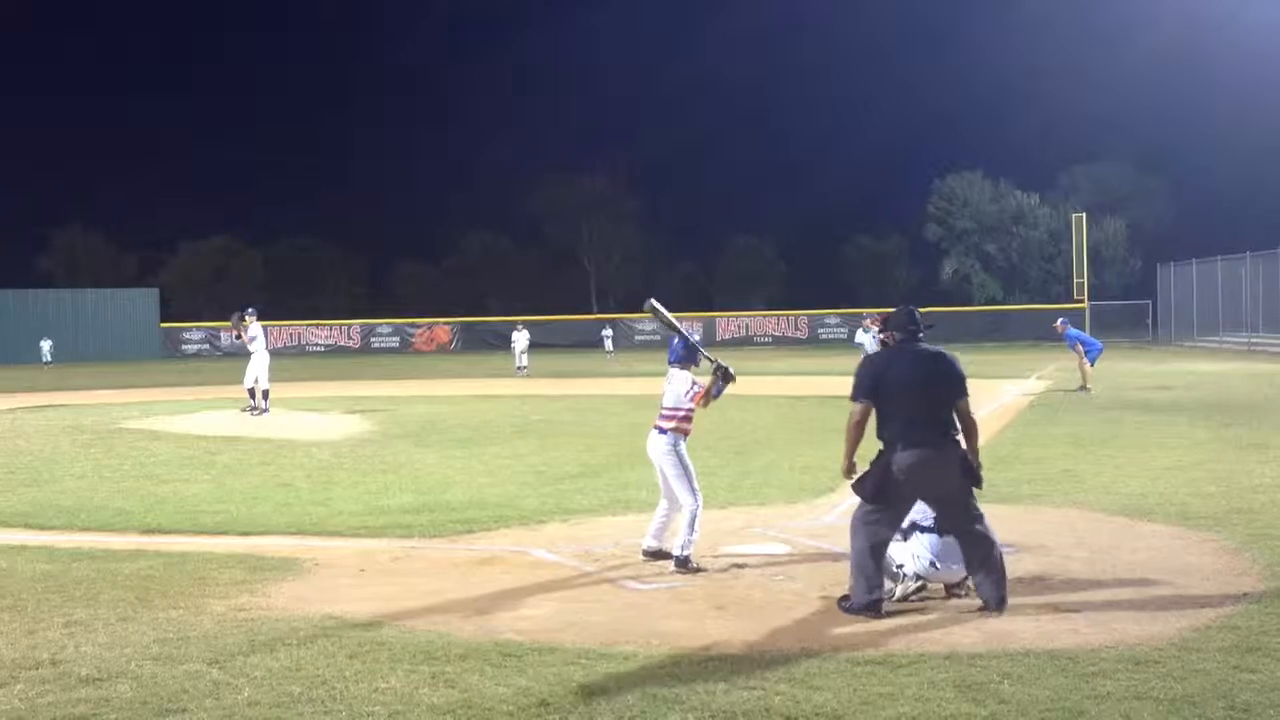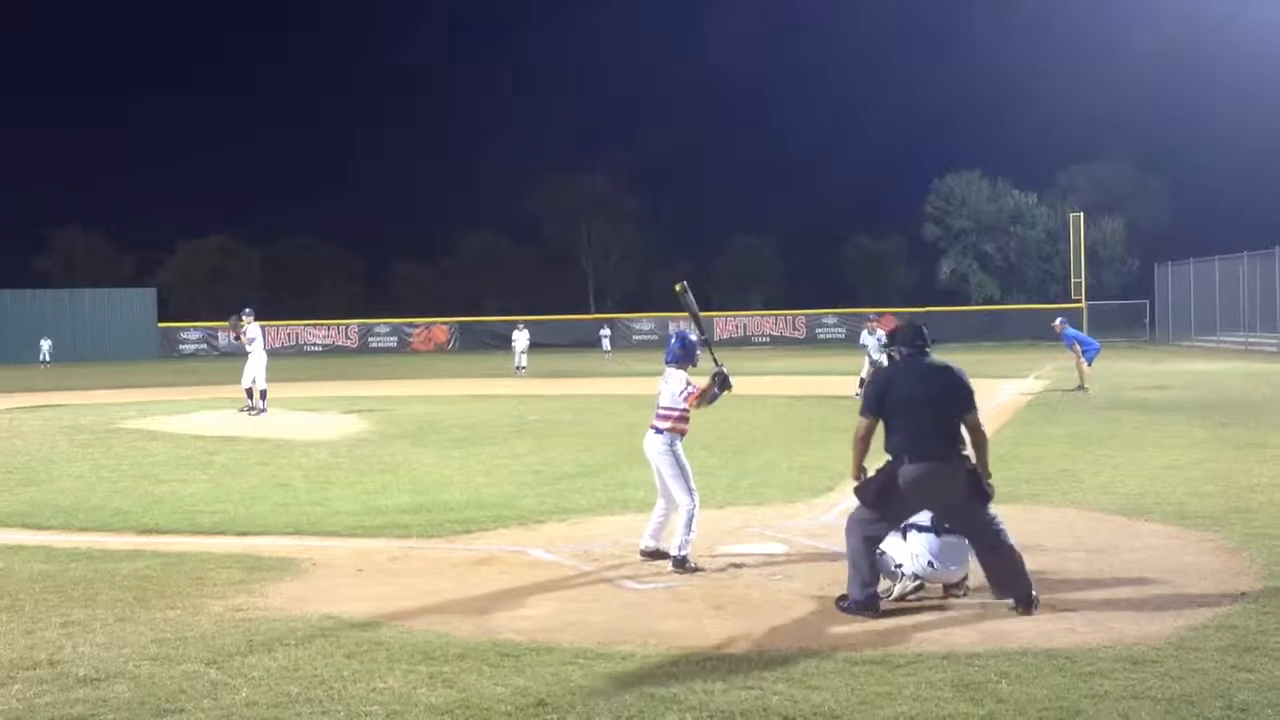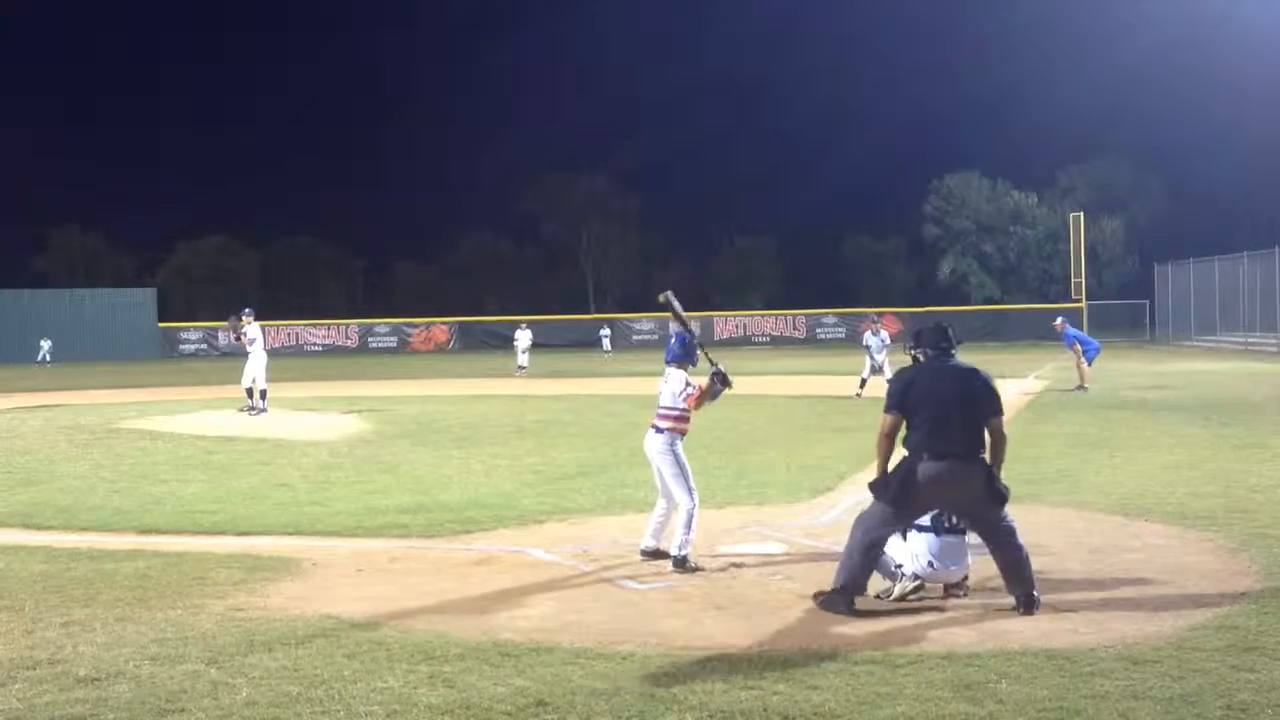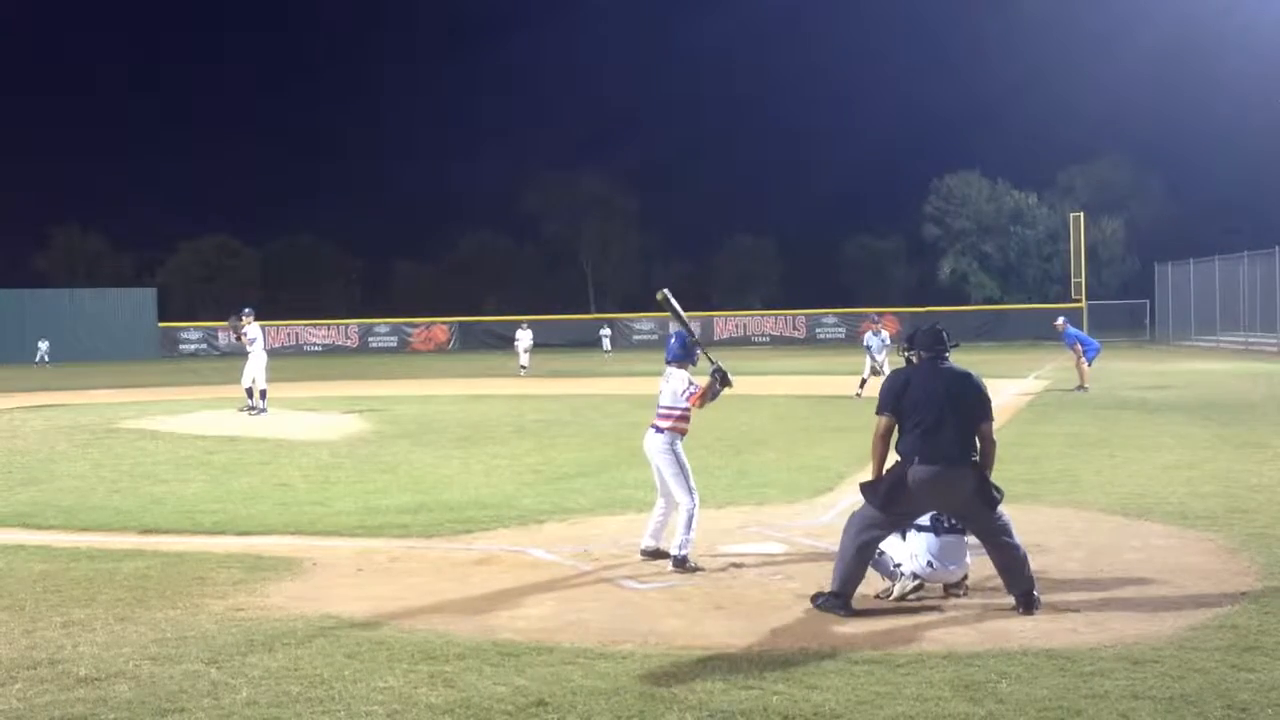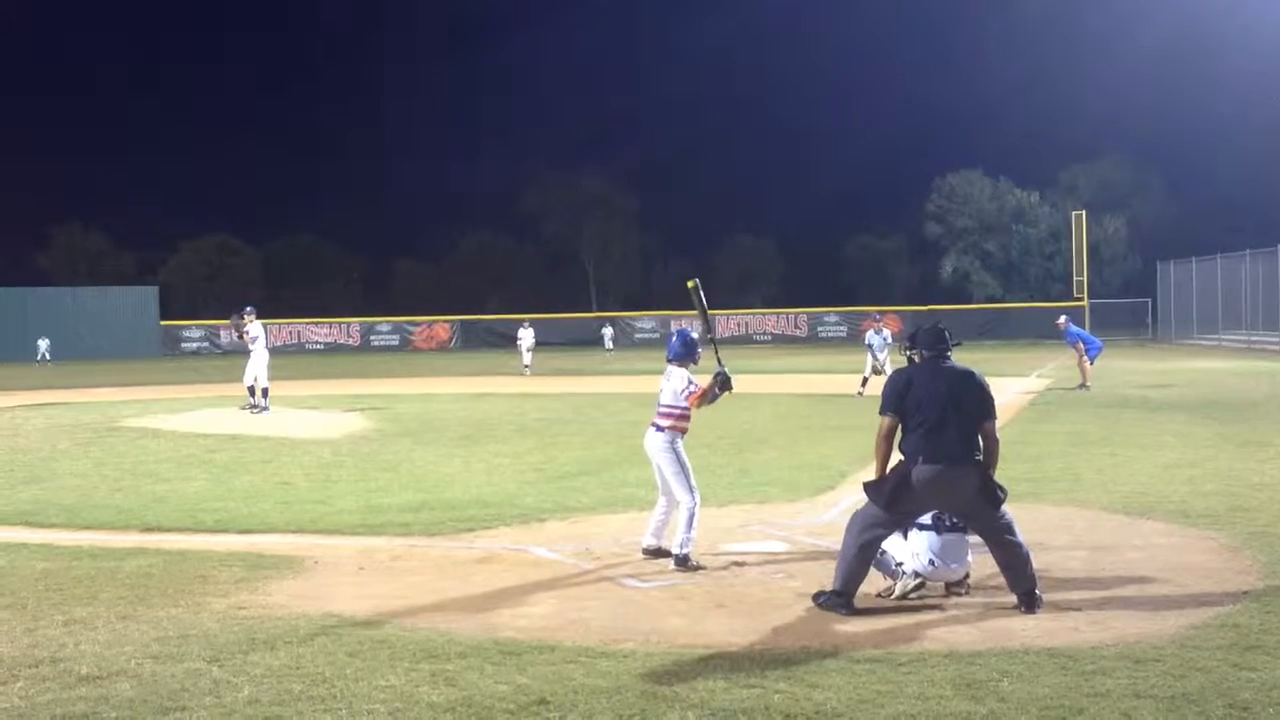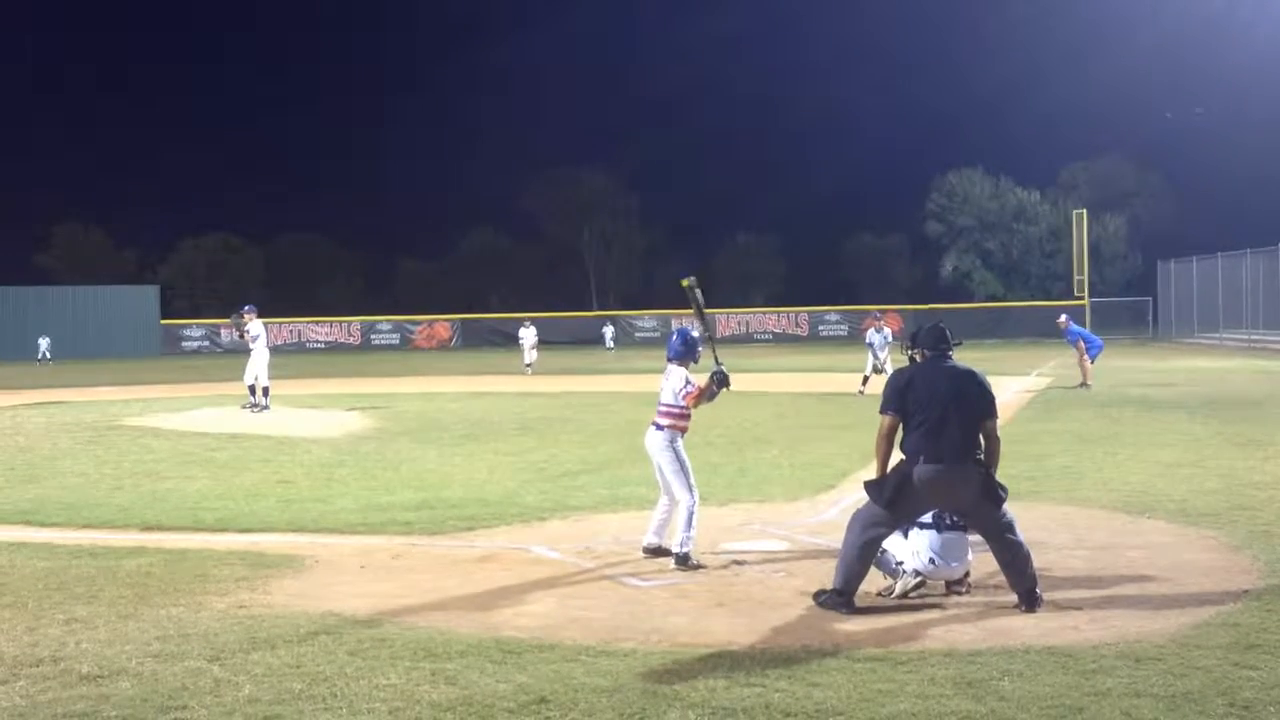
dt=0.3s
person 1, frame 1
left shoulder: (876, 363)
right shoulder: (944, 361)
left elbow: (858, 417)
right elbow: (965, 416)
left wrist: (847, 458)
right wrist: (973, 455)
left hip: (901, 461)
right hip: (945, 458)
left knee: (868, 527)
right knee: (970, 525)
left ankle: (865, 600)
right ankle: (996, 596)
person 1, frame 2
left shoulder: (883, 378)
right shoulder: (952, 375)
left elbow: (863, 432)
right elbow: (975, 428)
left wrist: (857, 466)
right wrist: (982, 466)
left hip: (907, 472)
right hip: (953, 471)
left knee: (861, 527)
right knee: (988, 532)
left ankle: (862, 598)
right ankle: (1023, 596)
person 1, frame 3
left shoulder: (907, 378)
right shoulder: (979, 379)
left elbow: (888, 431)
right elbow: (998, 434)
left wrist: (881, 474)
right wrist: (993, 474)
left hip: (923, 471)
right hip: (970, 472)
left knee: (871, 527)
right knee: (1001, 531)
left ankle: (842, 594)
right ankle: (1027, 596)
person 1, frame 4
left shoulder: (900, 379)
right shoulder: (971, 382)
left elbow: (882, 433)
right elbow: (987, 439)
left wrist: (877, 478)
right wrist: (983, 479)
left hip: (915, 475)
right hip: (962, 475)
left knee: (862, 528)
right knee: (997, 532)
left ankle: (838, 597)
right ankle: (1026, 596)
person 1, frame 5
left shoulder: (902, 379)
right shoulder: (974, 380)
left elbow: (886, 434)
right elbow: (990, 438)
left wrist: (879, 478)
right wrist: (986, 479)
left hip: (918, 474)
right hip: (965, 474)
left knee: (864, 527)
right knee: (1001, 531)
left ankle: (840, 596)
right ankle: (1029, 595)
person 1, frame 6
left shoulder: (903, 378)
right shoulder: (975, 380)
left elbow: (887, 432)
right elbow: (992, 437)
left wrist: (881, 478)
right wrist: (988, 478)
left hip: (919, 473)
right hip: (967, 474)
left knee: (865, 526)
right knee: (1002, 530)
left ankle: (841, 594)
right ankle: (1029, 594)
person 2, frame 1
left shoulder: (676, 375)
right shoulder: (682, 376)
left elbow: (703, 397)
right elbow: (703, 401)
left wrist: (721, 381)
right wrist: (715, 377)
left hip: (659, 440)
right hip: (669, 443)
left knee: (671, 499)
right knee: (692, 501)
left ankle: (651, 547)
right ankle: (682, 558)
person 2, frame 2
left shoulder: (672, 374)
right shoulder: (678, 376)
left elbow: (701, 400)
right elbow: (697, 402)
left wrist: (719, 388)
right wrist: (713, 380)
left hip: (656, 440)
right hip: (666, 442)
left knee: (668, 498)
right knee: (689, 500)
left ankle: (649, 547)
right ankle: (679, 557)
person 2, frame 3
left shoulder: (673, 374)
right shoulder: (678, 376)
left elbow: (702, 398)
right elbow: (696, 403)
left wrist: (720, 385)
right wrist: (712, 380)
left hip: (657, 439)
right hip: (666, 442)
left knee: (668, 497)
right knee: (688, 500)
left ankle: (650, 546)
right ankle: (679, 557)
person 2, frame 4
left shoulder: (672, 374)
right shoulder: (680, 376)
left elbow: (701, 398)
right elbow: (699, 402)
left wrist: (719, 385)
right wrist: (713, 379)
left hip: (656, 439)
right hip: (666, 442)
left knee: (668, 497)
right knee: (689, 500)
left ankle: (649, 546)
right ankle: (679, 557)
person 2, frame 5
left shoulder: (673, 372)
right shoulder: (681, 375)
left elbow: (700, 400)
right elbow: (697, 402)
left wrist: (719, 388)
right wrist: (715, 380)
left hip: (656, 437)
right hip: (667, 440)
left knee: (669, 496)
right knee: (689, 498)
left ankle: (651, 544)
right ankle: (681, 555)
person 2, frame 6
left shoulder: (673, 371)
right shoulder: (679, 374)
left elbow: (700, 398)
right elbow: (694, 402)
left wrist: (717, 386)
right wrist: (711, 380)
left hip: (657, 436)
right hip: (667, 439)
left knee: (670, 495)
right knee: (688, 497)
left ankle: (652, 544)
right ankle: (681, 554)
